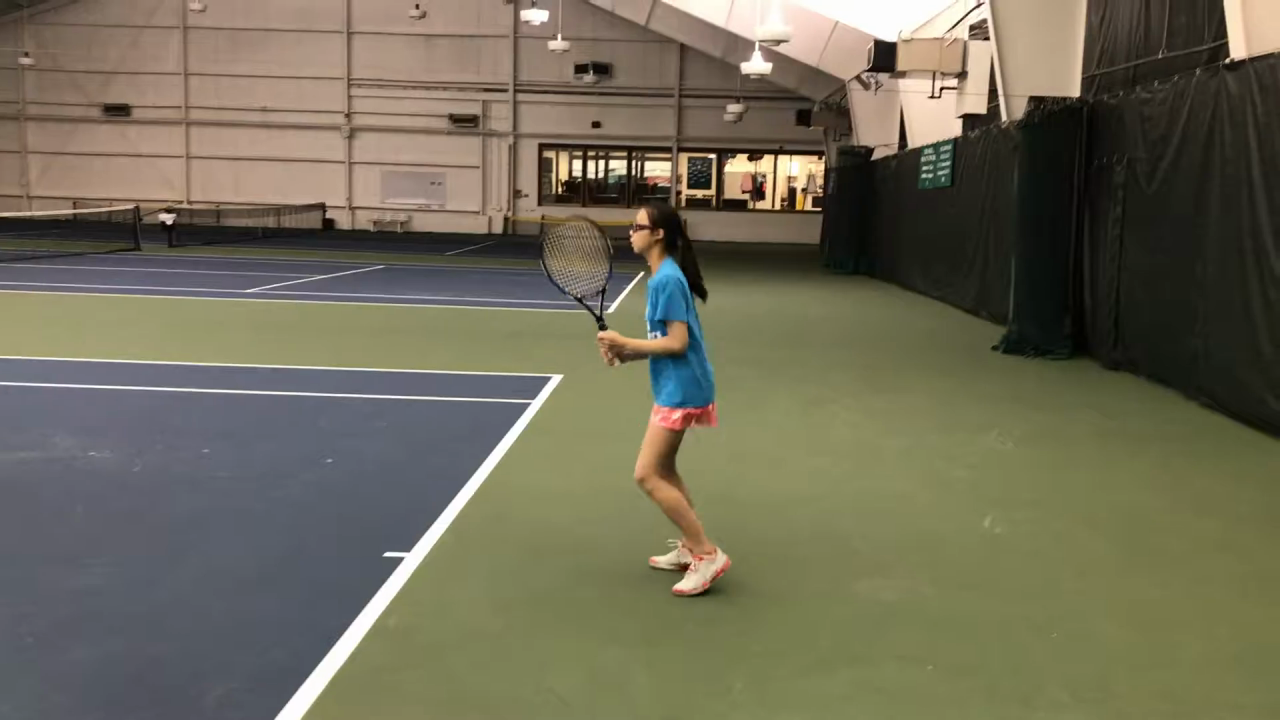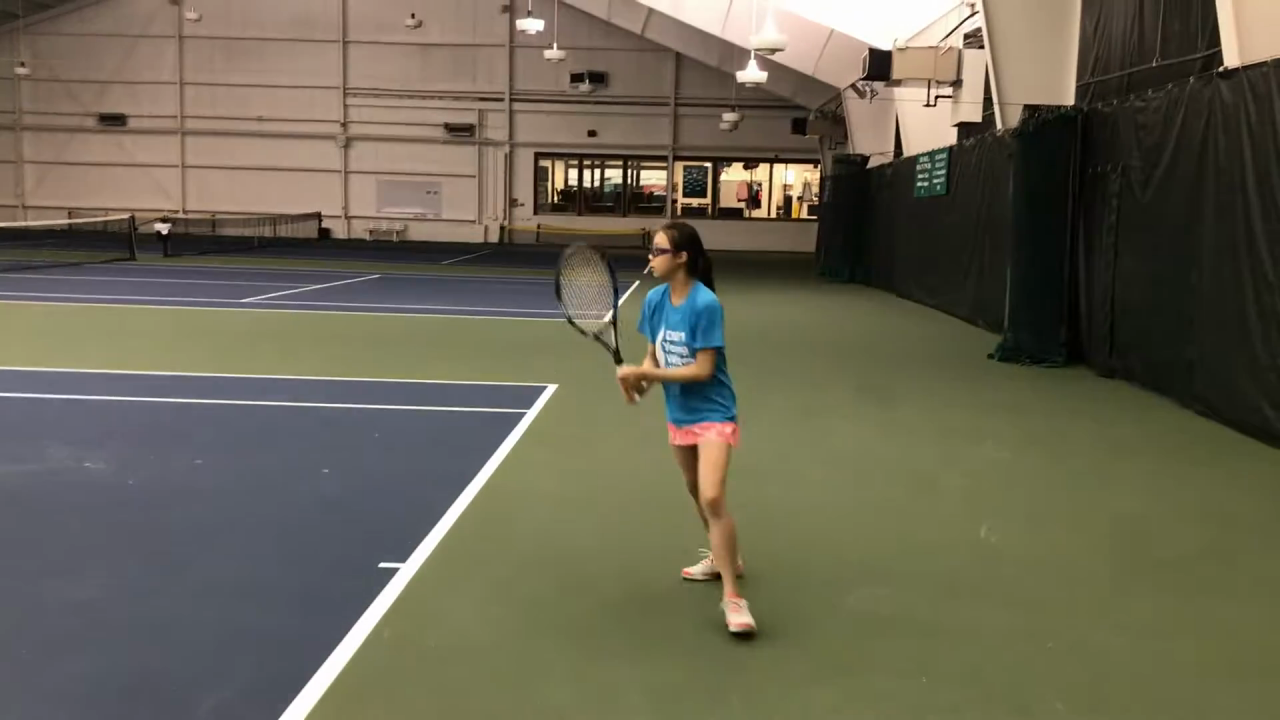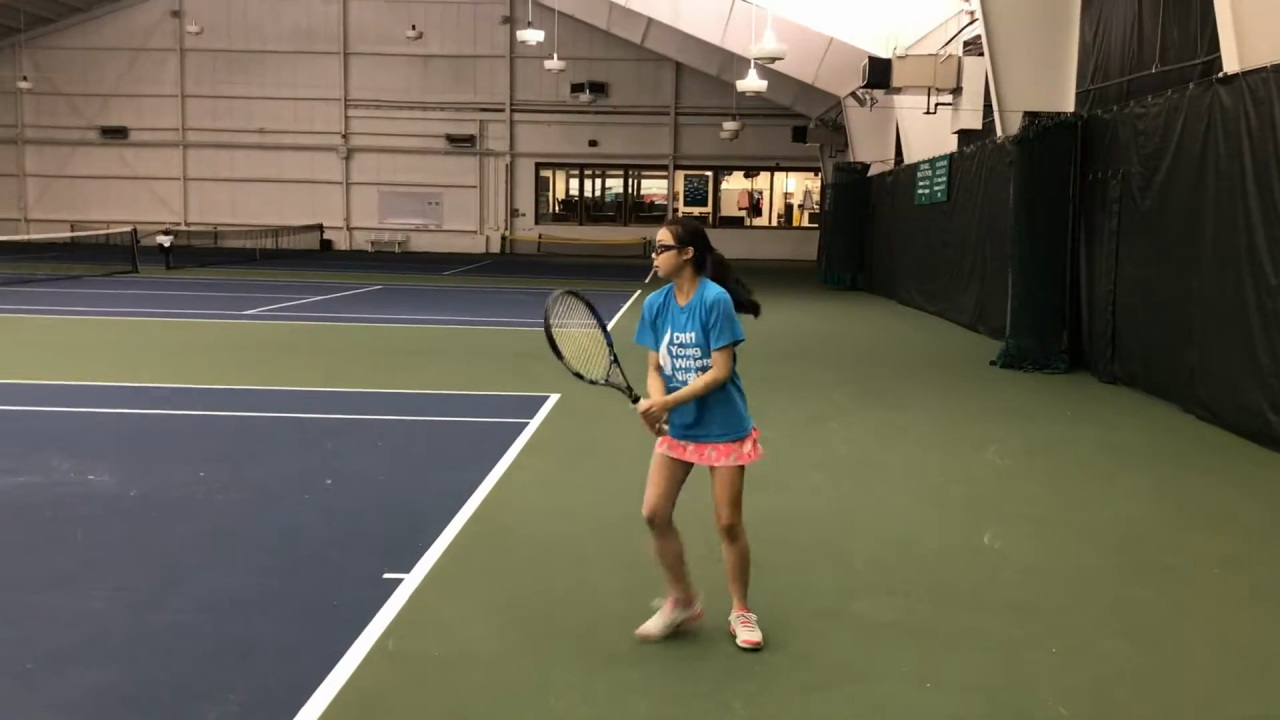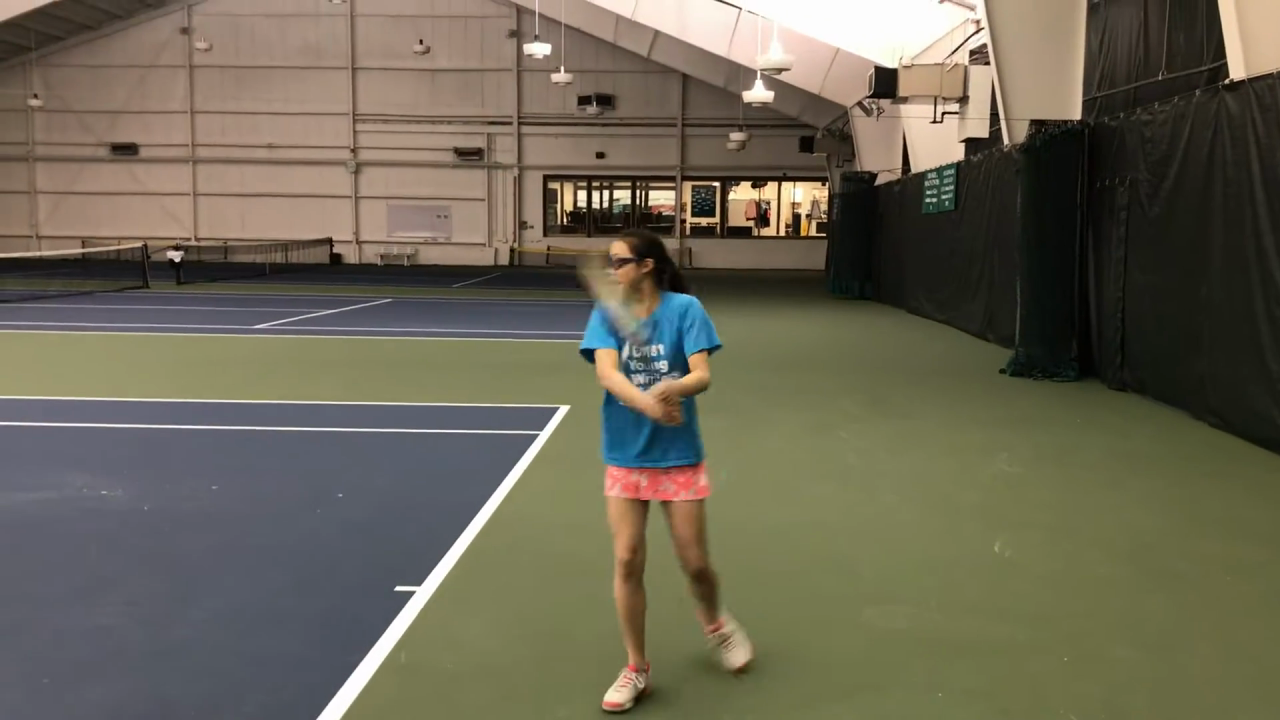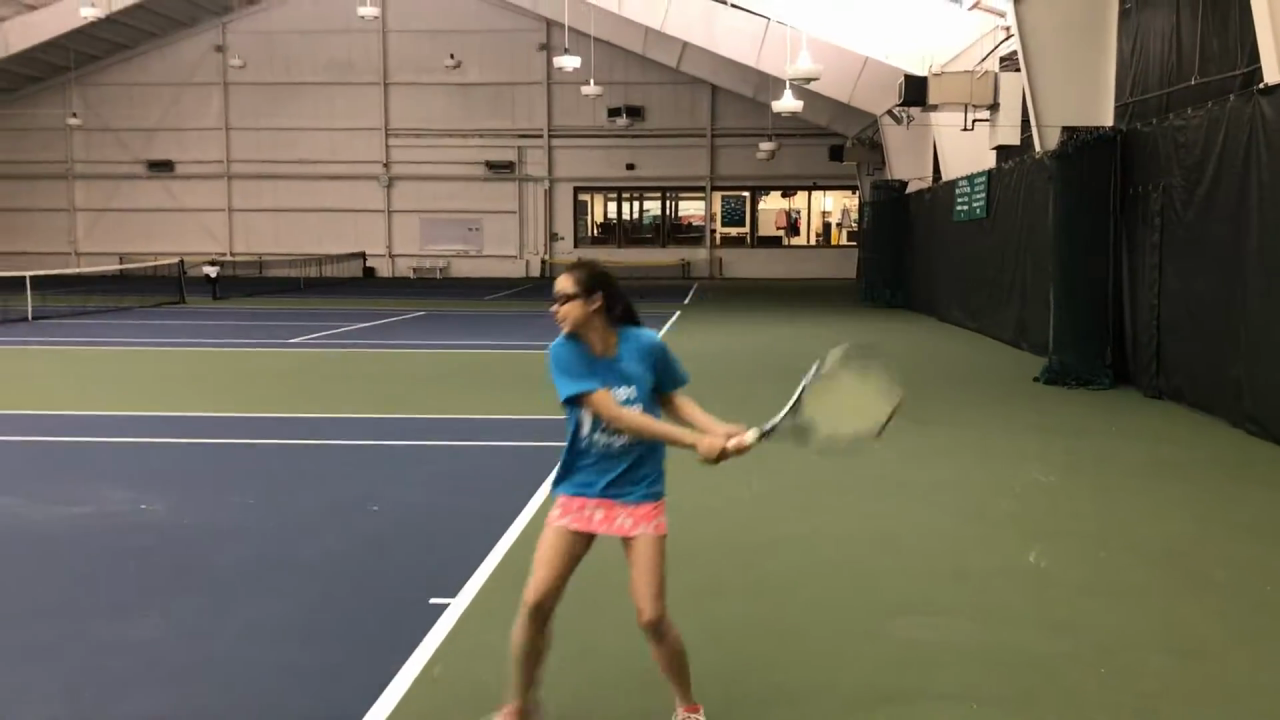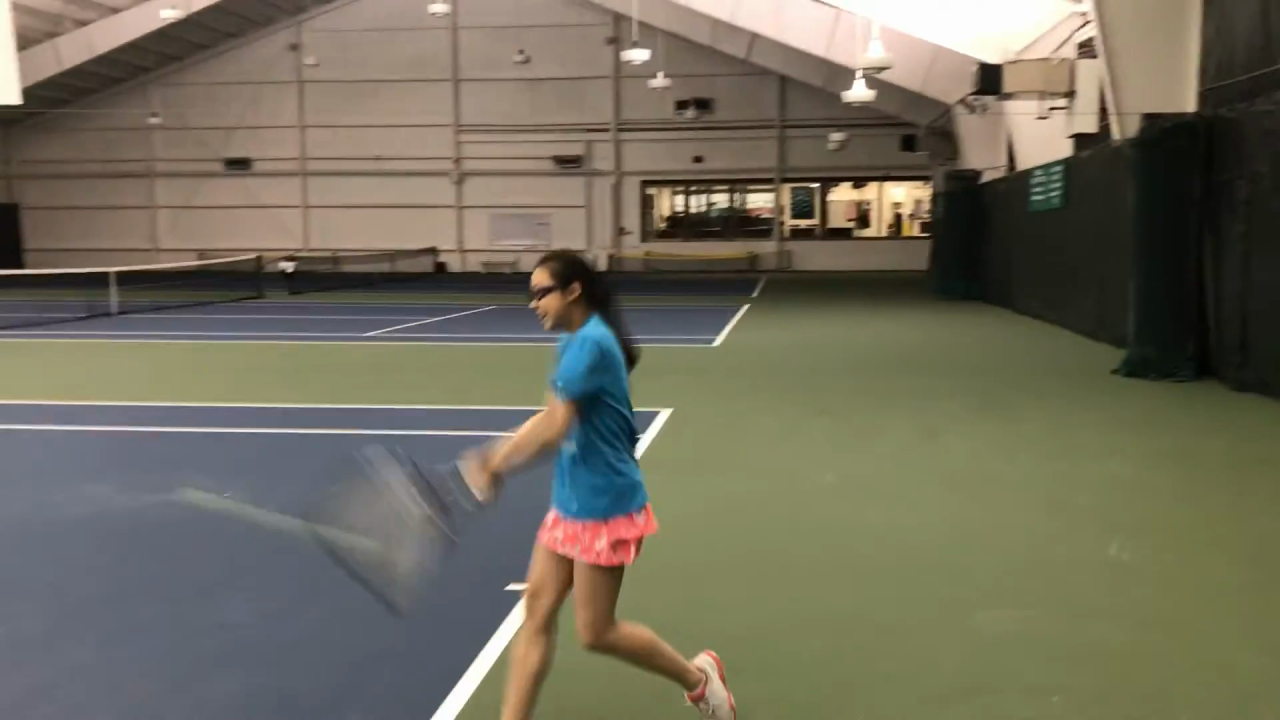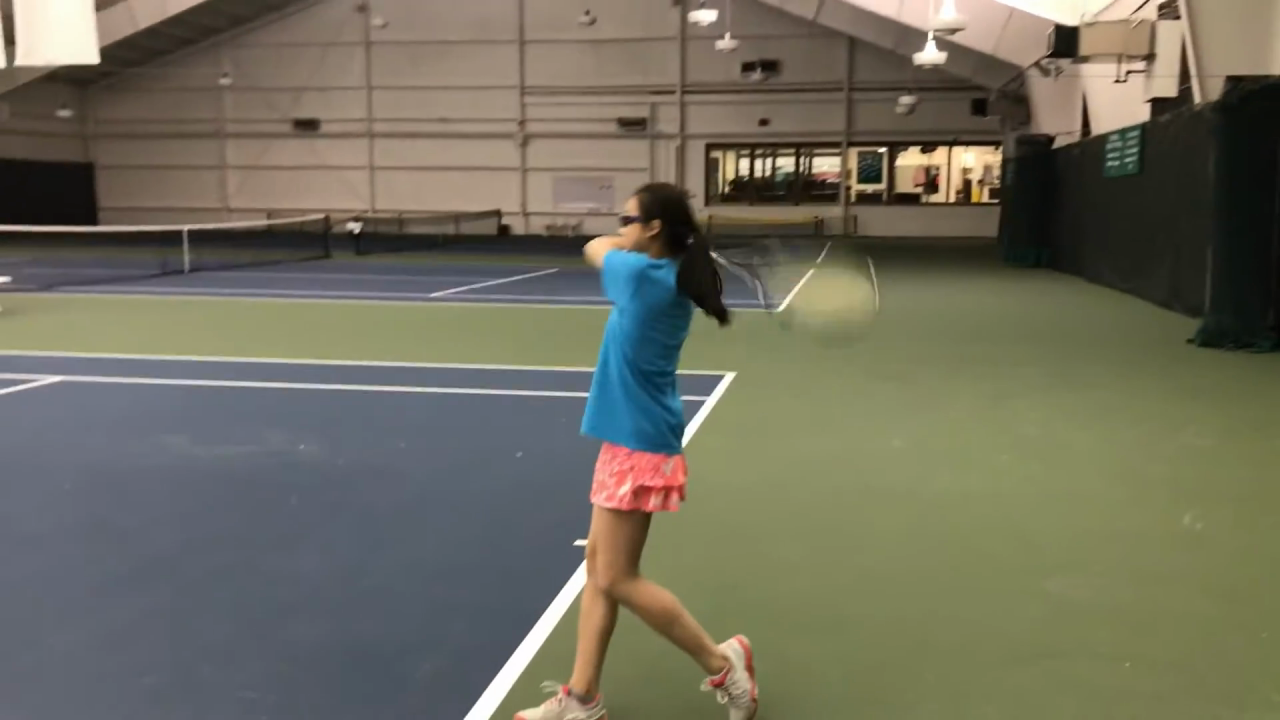
dt=0.3s
person 1, frame 1
left shoulder: (666, 279)
right shoulder: (661, 276)
left elbow: (677, 343)
left wrist: (626, 343)
right wrist: (624, 350)
left hip: (680, 392)
right hip: (682, 388)
left knee: (646, 475)
right knee: (662, 468)
left ankle: (706, 553)
right ankle: (691, 548)
person 1, frame 2
left shoulder: (705, 304)
right shoulder: (654, 300)
left elbow: (703, 370)
right elbow: (654, 356)
left wrist: (647, 375)
right wrist: (637, 376)
left hip: (713, 413)
right hip: (679, 414)
left knee: (712, 498)
right knee: (697, 492)
left ankle: (733, 598)
right ankle: (725, 558)
person 1, frame 3
left shoulder: (715, 299)
right shoulder: (655, 304)
left elbow: (721, 372)
right elbow: (655, 368)
left wrist: (668, 403)
right wrist: (655, 401)
left hip: (724, 429)
right hip: (677, 429)
left knee: (728, 523)
right knee: (654, 513)
left ankle: (740, 611)
right ankle: (680, 602)
person 1, frame 4
left shoulder: (685, 308)
right shoulder: (605, 315)
left elbow: (701, 373)
right elbow: (606, 372)
left wrist: (671, 390)
right wrist: (642, 401)
left hip: (679, 458)
right hip: (625, 458)
left knee: (695, 563)
right knee: (627, 561)
left ankle: (717, 621)
right ankle: (636, 667)
person 1, frame 5
left shoulder: (646, 345)
right shoulder: (564, 353)
left elbow: (672, 399)
right elbow: (614, 416)
left wrist: (716, 428)
right wrist: (693, 440)
left hip: (637, 497)
right hip: (579, 493)
left knee: (651, 617)
right knee: (535, 603)
person 1, frame 6
left shoulder: (589, 344)
right shoulder: (576, 344)
left elbow: (556, 429)
right elbow: (550, 422)
left wrist: (497, 463)
right wrist: (498, 457)
left hip: (605, 507)
right hip: (572, 503)
left knee: (596, 632)
right knee: (536, 619)
left ankle: (697, 677)
person 1, frame 7
left shoulder: (639, 272)
right shoulder: (673, 283)
left elbow: (596, 249)
left wrist: (625, 241)
left hip: (638, 446)
right hip: (630, 441)
left knee: (618, 580)
right knee: (599, 566)
left ankle: (721, 661)
